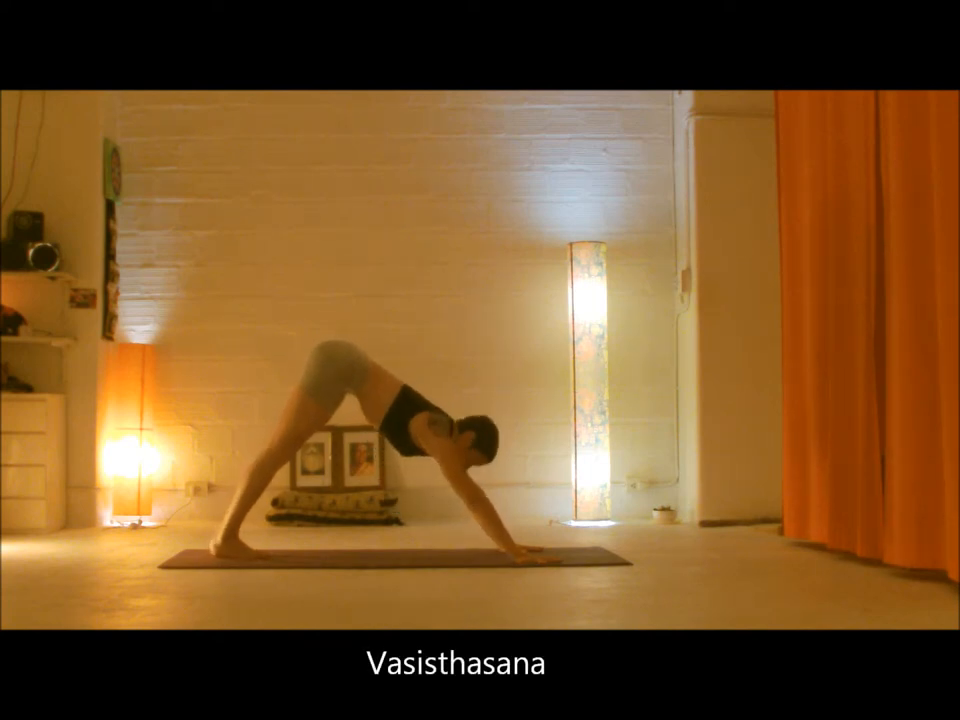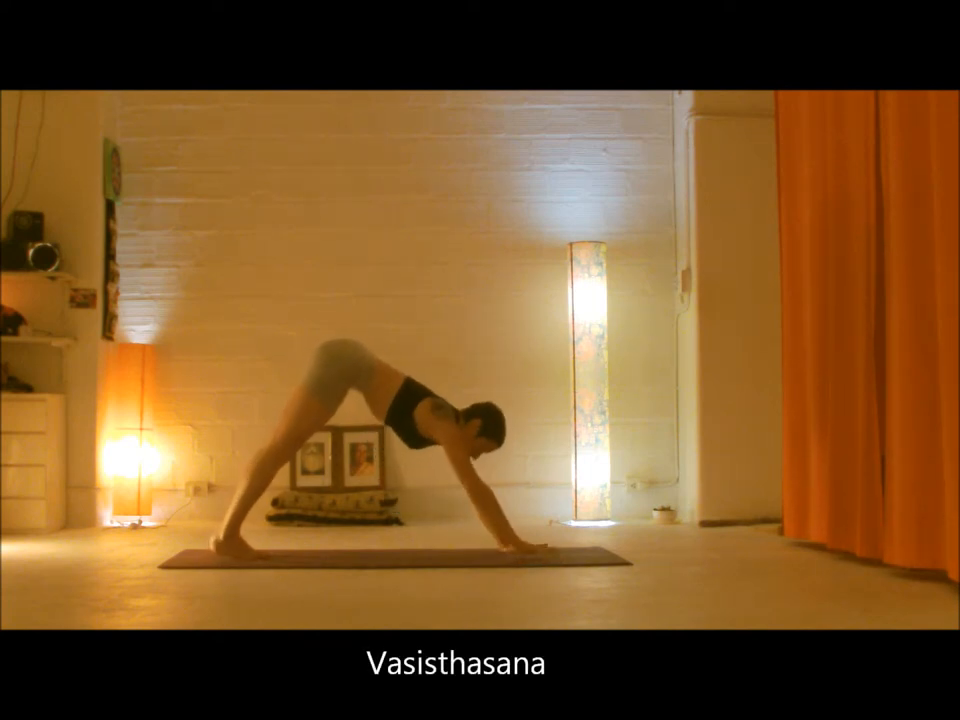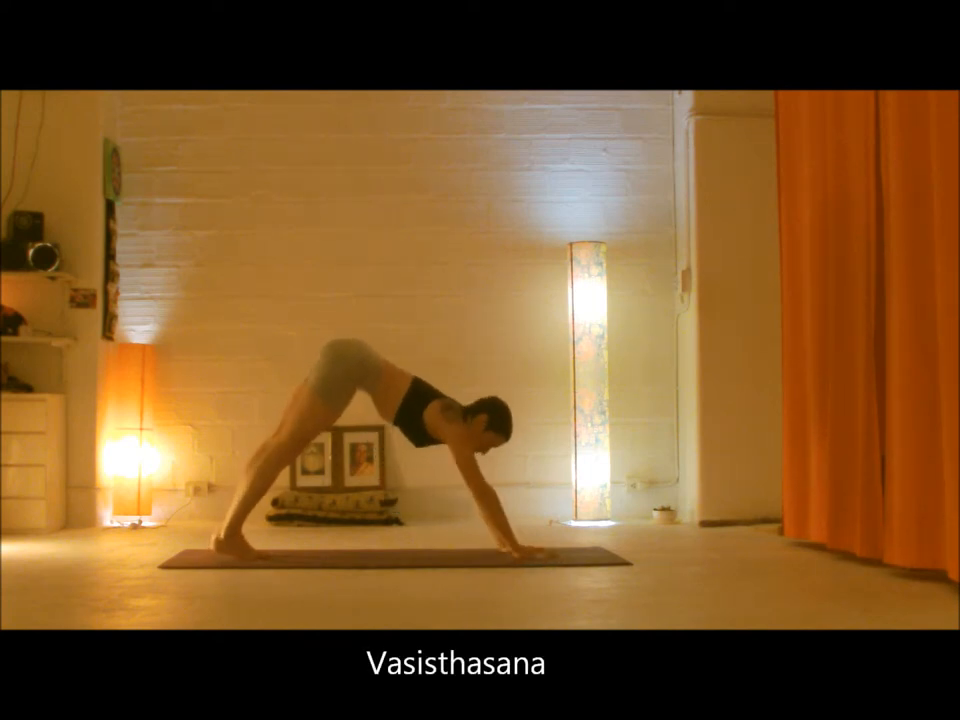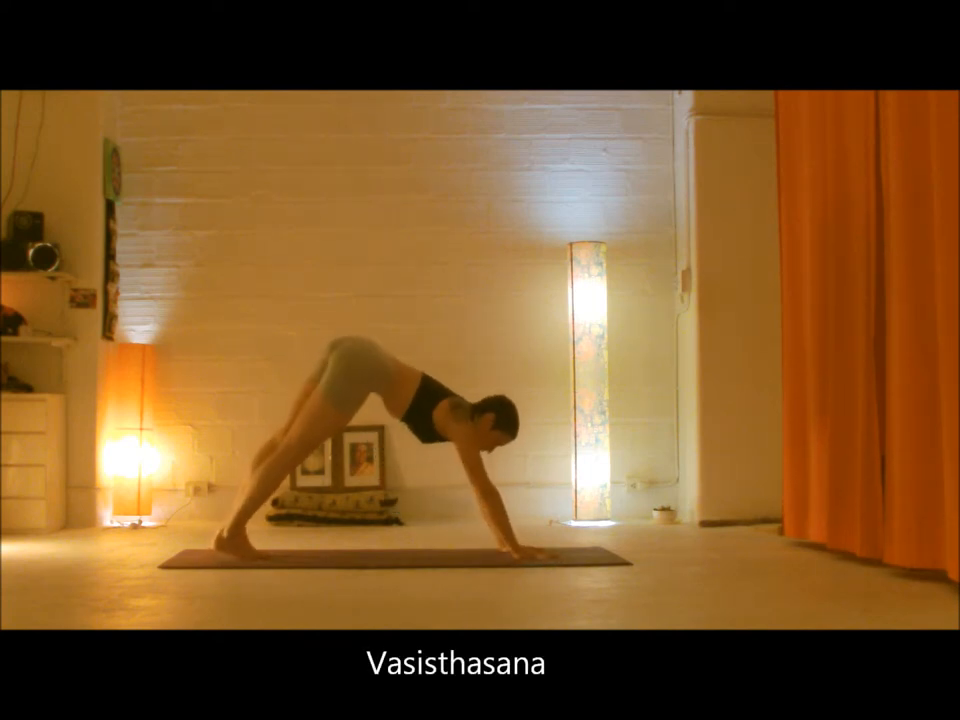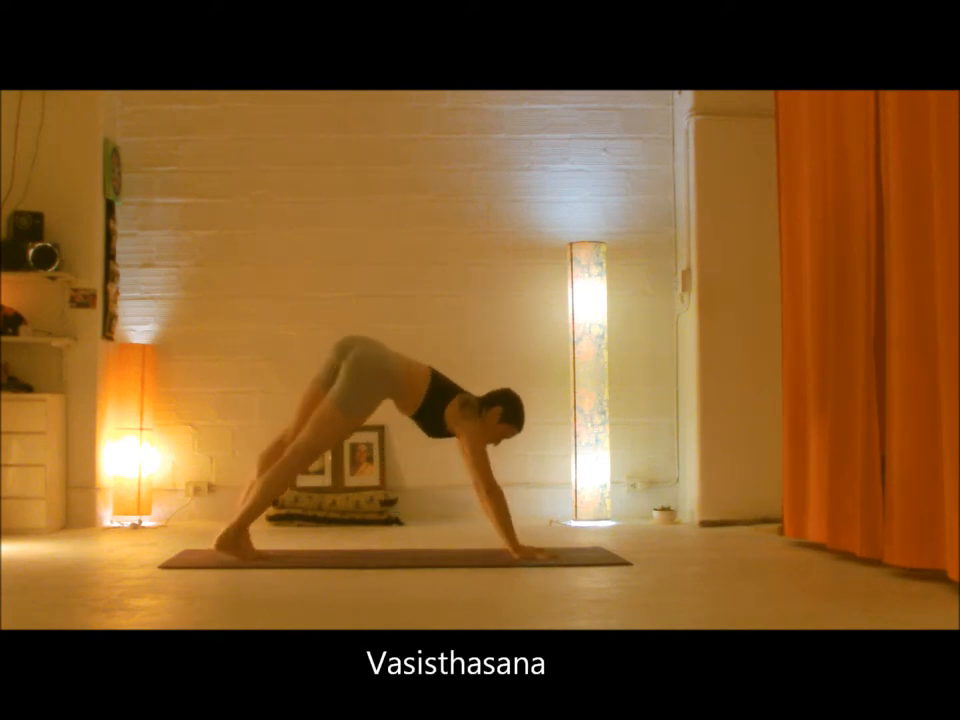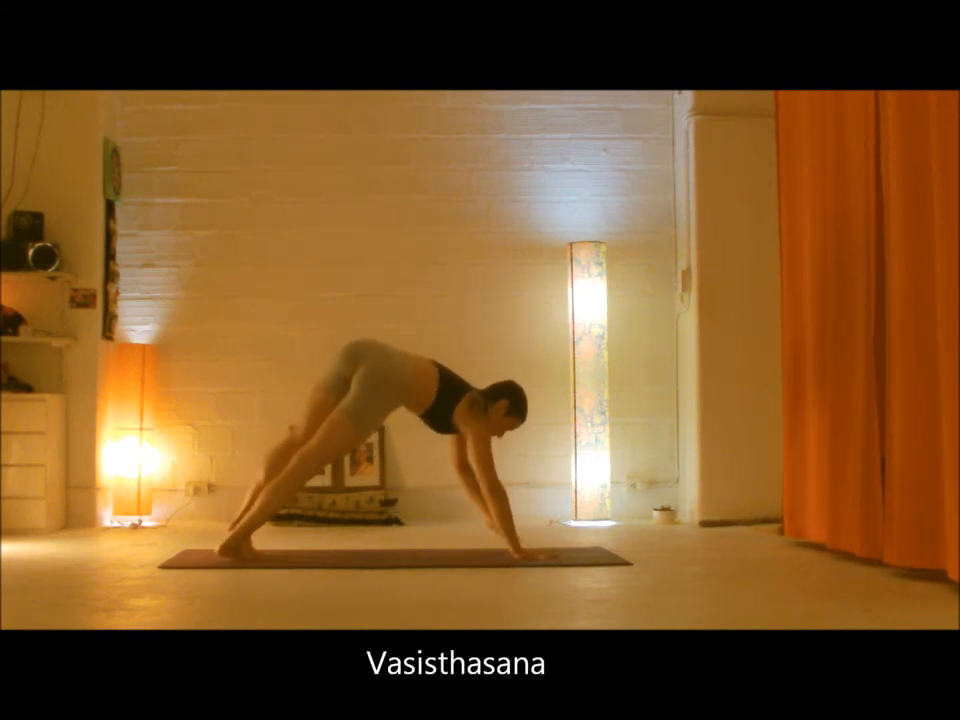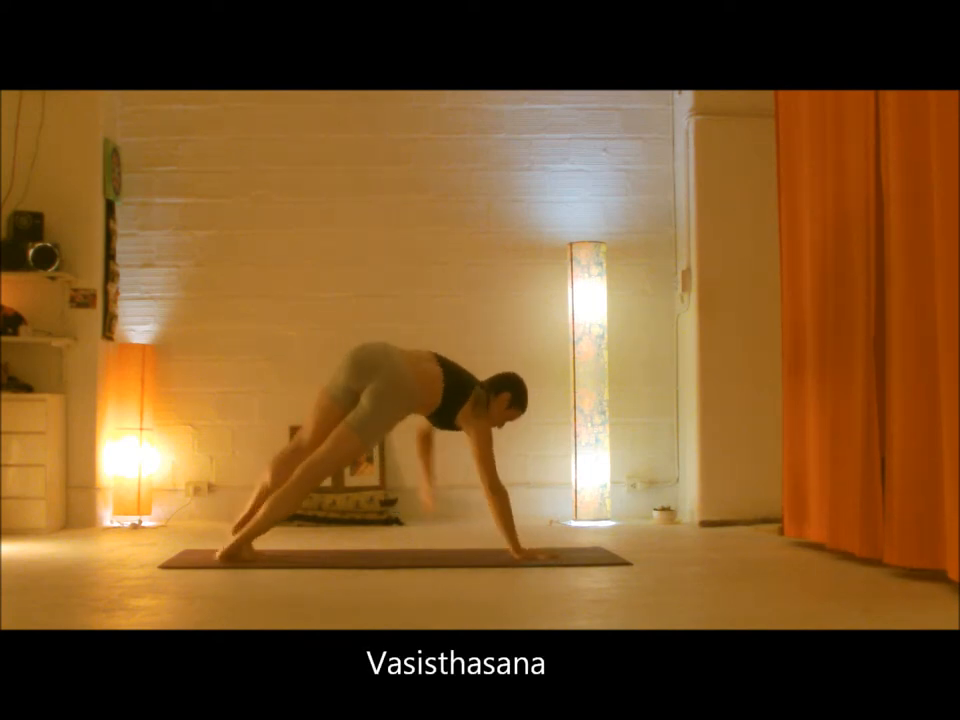
dt=0.2s
person 1, frame 1
left shoulder: (447, 435)
right shoulder: (438, 435)
left elbow: (473, 497)
right elbow: (471, 497)
left wrist: (504, 541)
right wrist: (514, 549)
left hip: (339, 365)
right hip: (336, 362)
left knee: (281, 447)
right knee: (280, 448)
left ankle: (228, 534)
right ankle: (226, 537)
person 1, frame 2
left shoulder: (451, 426)
right shoulder: (446, 426)
left elbow: (475, 490)
right elbow: (476, 488)
left wrist: (501, 539)
right wrist: (516, 543)
left hip: (342, 363)
right hip: (342, 362)
left knee: (282, 443)
right knee: (283, 446)
left ankle: (230, 533)
right ankle: (226, 535)
person 1, frame 3
left shoulder: (457, 424)
right shoulder: (455, 426)
left elbow: (478, 489)
right elbow: (480, 489)
left wrist: (501, 539)
right wrist: (515, 546)
left hip: (344, 357)
right hip: (349, 362)
left knee: (282, 440)
right knee: (285, 448)
left ankle: (231, 530)
right ankle: (228, 534)
person 1, frame 4
left shoulder: (461, 418)
right shoulder: (462, 424)
left elbow: (480, 488)
right elbow: (485, 489)
left wrist: (501, 538)
right wrist: (515, 547)
left hip: (349, 352)
right hip: (358, 364)
left knee: (286, 438)
right knee: (292, 450)
left ankle: (234, 528)
right ankle: (230, 533)
person 1, frame 5
left shoulder: (462, 410)
right shoulder: (471, 420)
left elbow: (480, 484)
right elbow: (489, 488)
left wrist: (506, 536)
right wrist: (515, 547)
left hip: (354, 350)
right hip: (370, 370)
left knee: (291, 439)
right knee: (299, 454)
left ankle: (238, 527)
right ankle: (231, 534)
person 1, frame 6
left shoulder: (458, 398)
right shoulder: (476, 417)
left elbow: (462, 467)
right elbow: (492, 487)
left wrist: (492, 518)
right wrist: (516, 547)
left hip: (360, 351)
right hip: (381, 379)
left knee: (297, 442)
right knee: (307, 462)
left ankle: (239, 524)
right ankle: (235, 539)
person 1, frame 7
left shoulder: (458, 383)
right shoulder: (478, 415)
left elbow: (424, 430)
right elbow: (493, 487)
left wrist: (427, 478)
right wrist: (517, 548)
left hip: (366, 356)
right hip: (390, 389)
left knee: (303, 447)
right knee: (311, 471)
left ankle: (242, 525)
right ankle: (237, 543)
